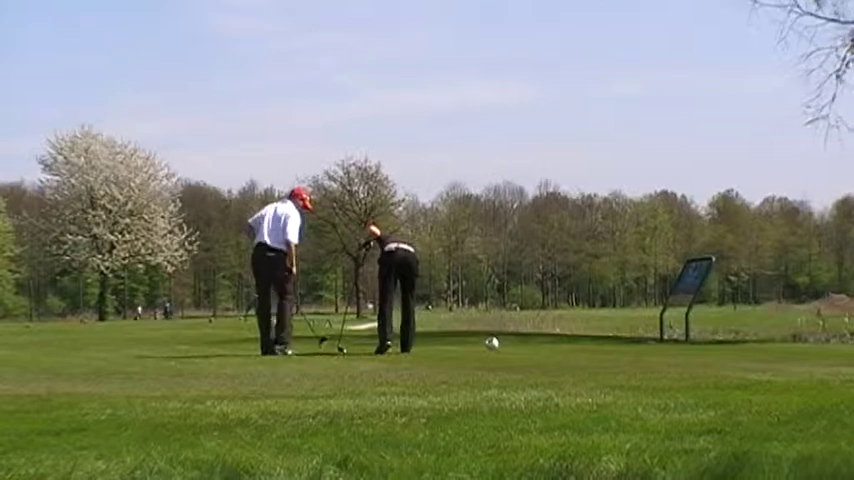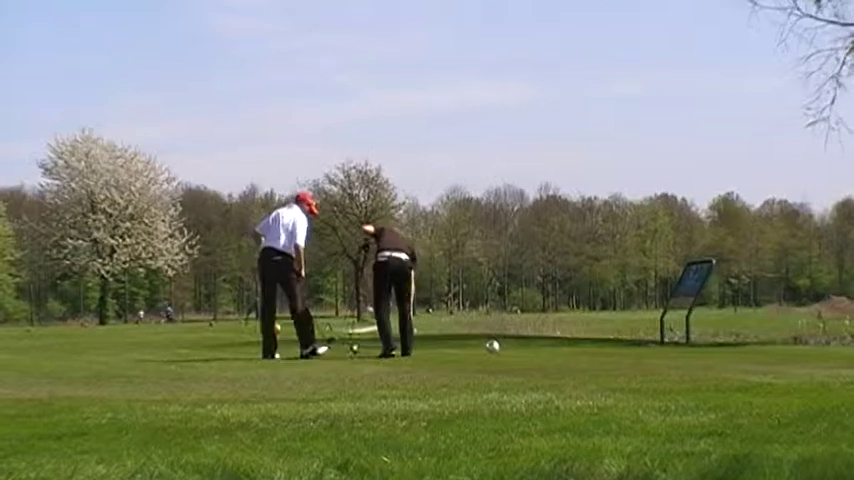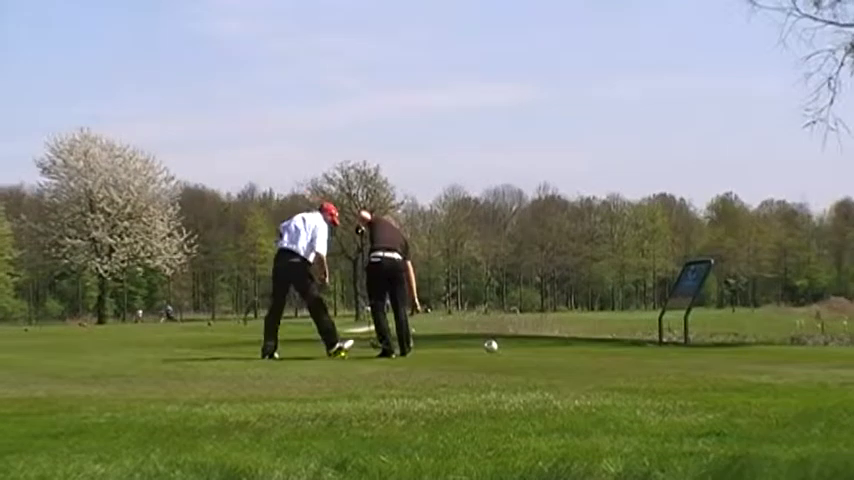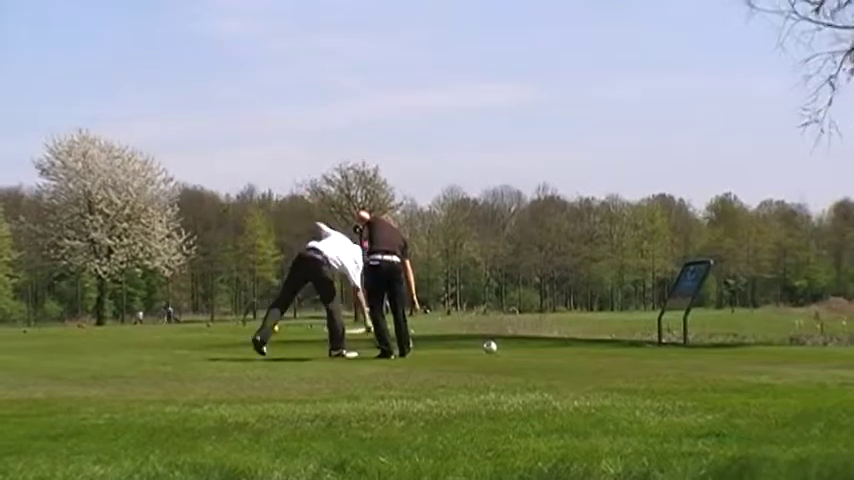
dt=0.3s
person 1, frame 1
left shoulder: (269, 208)
right shoulder: (293, 214)
left elbow: (249, 226)
right elbow: (290, 242)
right wrist: (293, 265)
left hip: (258, 254)
right hip: (276, 256)
left knee: (263, 300)
right knee: (286, 297)
left ankle: (267, 346)
right ankle: (280, 342)
person 1, frame 2
left shoulder: (276, 213)
right shoulder: (299, 217)
left elbow: (257, 232)
right elbow: (298, 245)
right wrist: (301, 268)
left hip: (265, 258)
right hip: (283, 260)
left knee: (267, 305)
right knee: (297, 302)
left ankle: (269, 351)
right ankle: (307, 347)
person 1, frame 3
left shoulder: (299, 217)
right shoulder: (321, 225)
left elbow: (281, 230)
right elbow: (319, 253)
right wrist: (325, 275)
left hip: (280, 258)
right hip: (298, 263)
left knee: (276, 305)
right knee: (315, 303)
left ankle: (268, 349)
right ankle: (333, 344)
person 1, frame 4
left shoulder: (340, 239)
right shoulder: (355, 256)
left elbow: (320, 225)
right elbow: (357, 289)
right wrist: (366, 316)
left hip: (304, 256)
right hip: (320, 263)
left knee: (284, 298)
right knee: (332, 304)
left ankle: (262, 336)
right ankle: (337, 348)
person 2, frame 1
left shoulder: (385, 239)
left elbow: (372, 229)
left wrist: (370, 240)
left hip: (391, 253)
right hip: (410, 256)
left knee: (386, 301)
right knee: (408, 304)
left ankle: (385, 339)
right ankle: (407, 345)
person 2, frame 2
left shoulder: (385, 231)
right shoulder: (409, 245)
left elbow: (365, 228)
right elbow: (411, 282)
left wrist: (370, 239)
right wrist: (410, 308)
left hip: (384, 261)
right hip: (403, 263)
left knee: (381, 307)
right knee: (404, 308)
left ankle: (389, 347)
right ankle: (407, 349)
person 2, frame 3
left shoulder: (378, 221)
right shoulder: (401, 236)
left elbow: (362, 214)
right elbow: (409, 270)
left wrist: (362, 226)
right wrist: (414, 298)
left hip: (377, 262)
right hip: (396, 263)
left knee: (378, 308)
right knee: (400, 308)
left ankle: (388, 349)
right ankle: (405, 347)
person 2, frame 4
left shoulder: (377, 222)
right shoulder: (400, 236)
left elbow: (362, 214)
right elbow: (407, 268)
left wrist: (361, 225)
right wrist: (413, 295)
left hip: (375, 265)
right hip: (394, 266)
left knee: (376, 310)
right knee: (398, 310)
left ankle: (386, 350)
right ankle: (404, 348)
